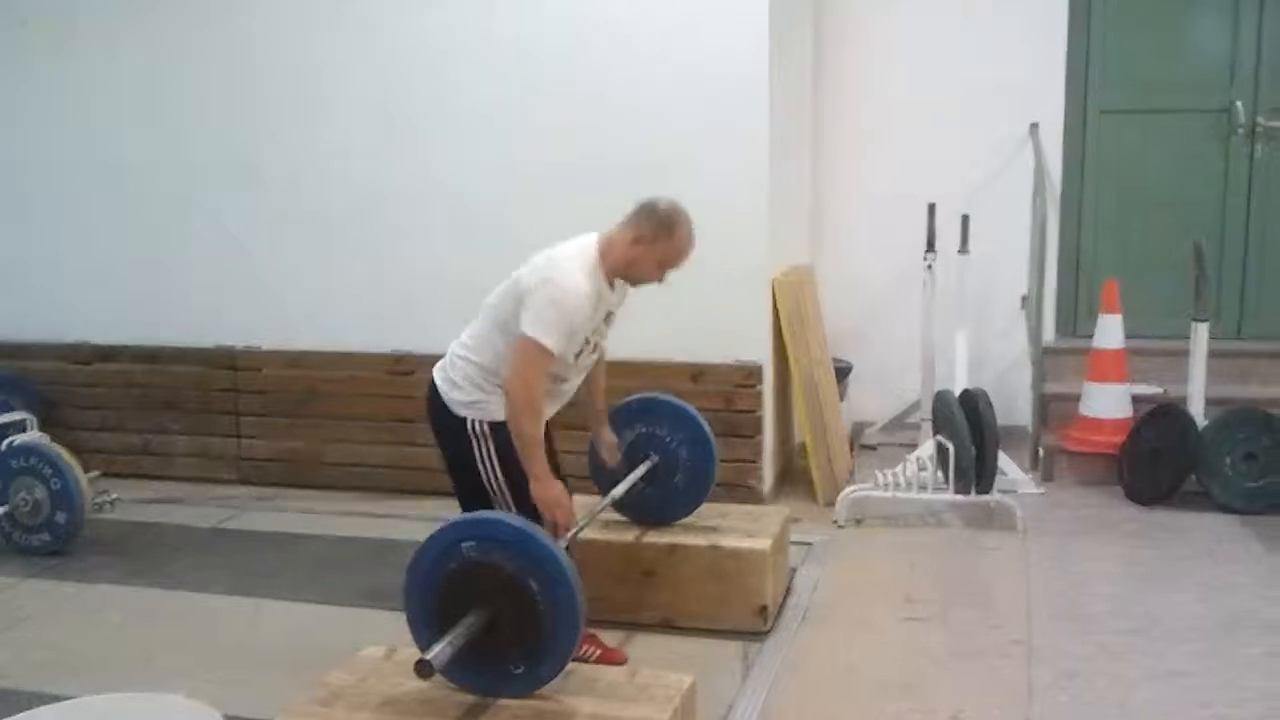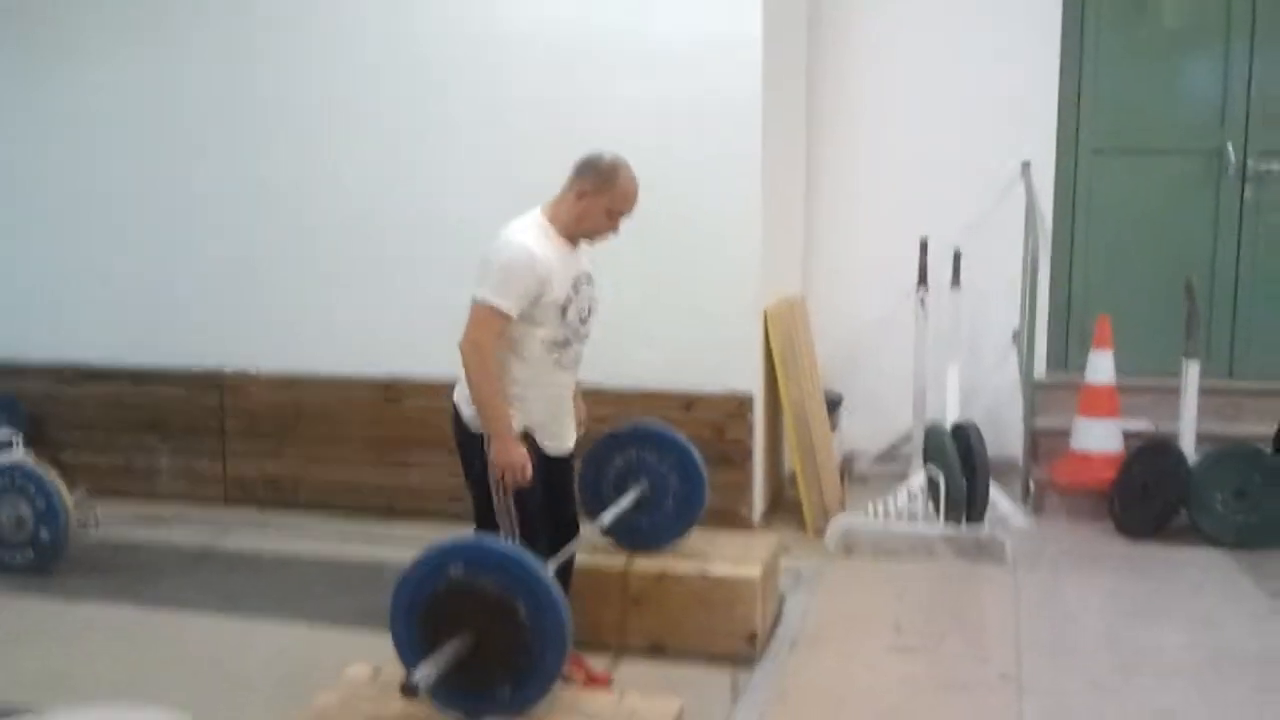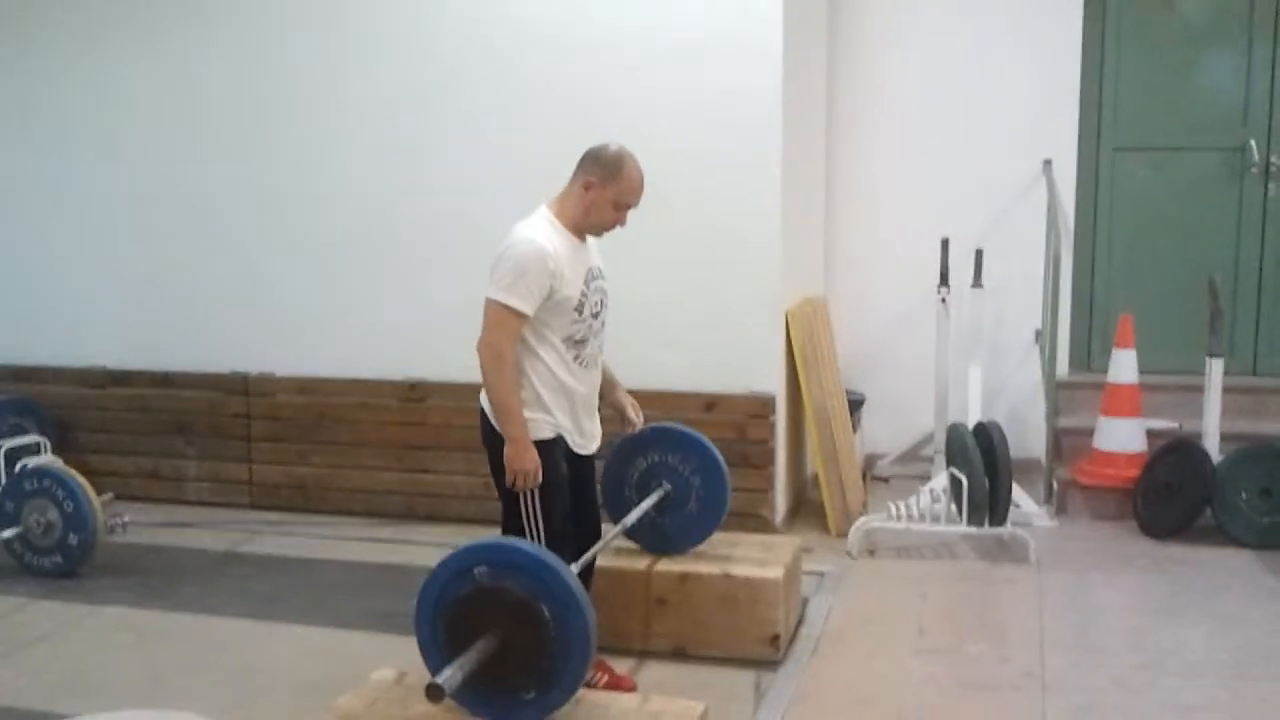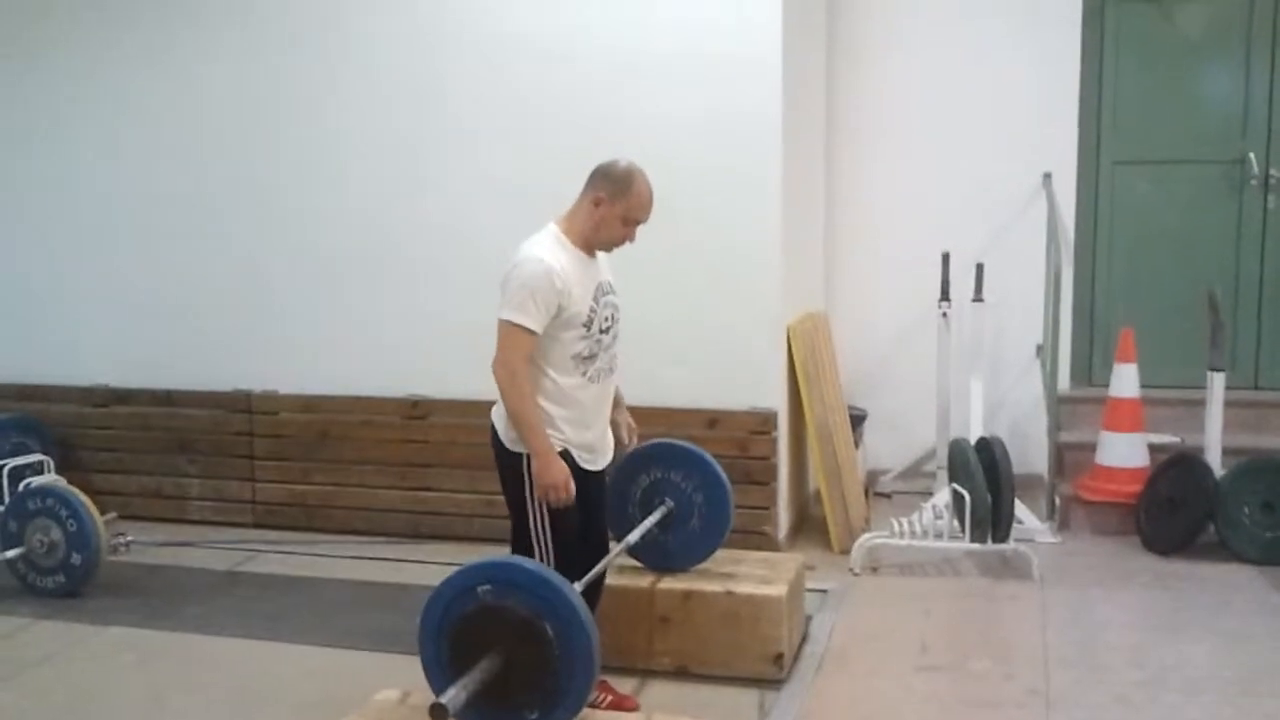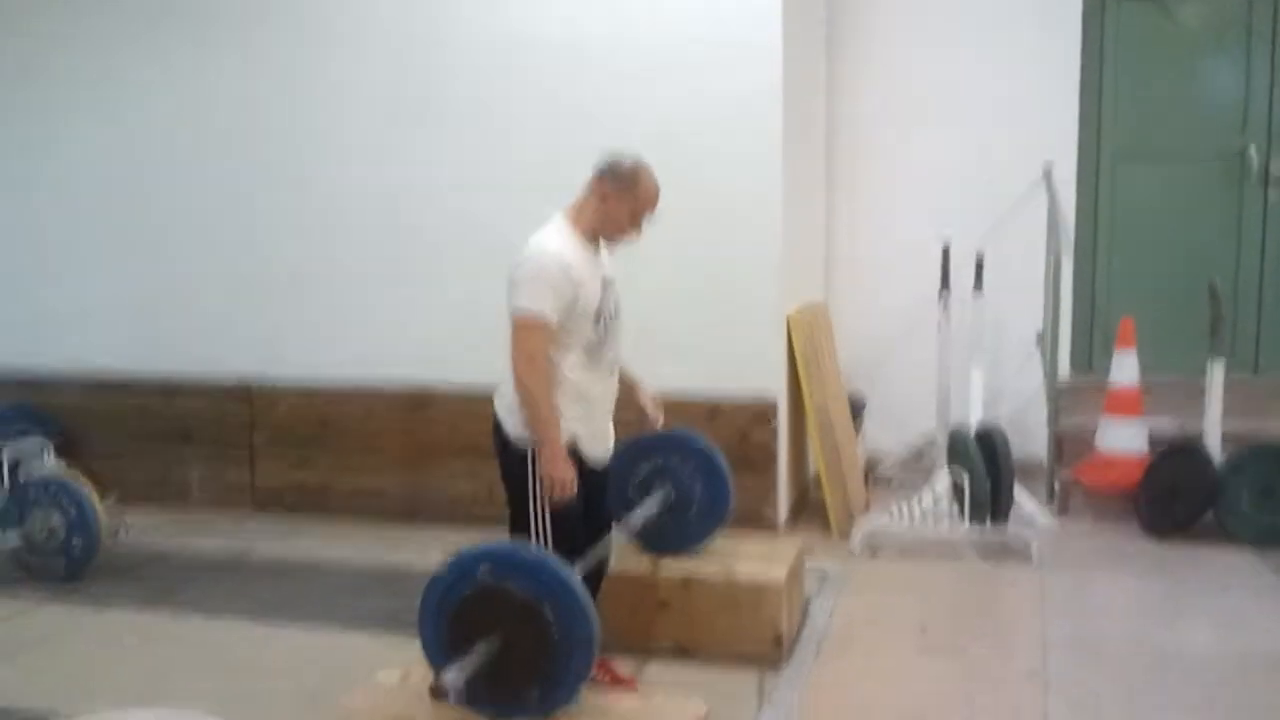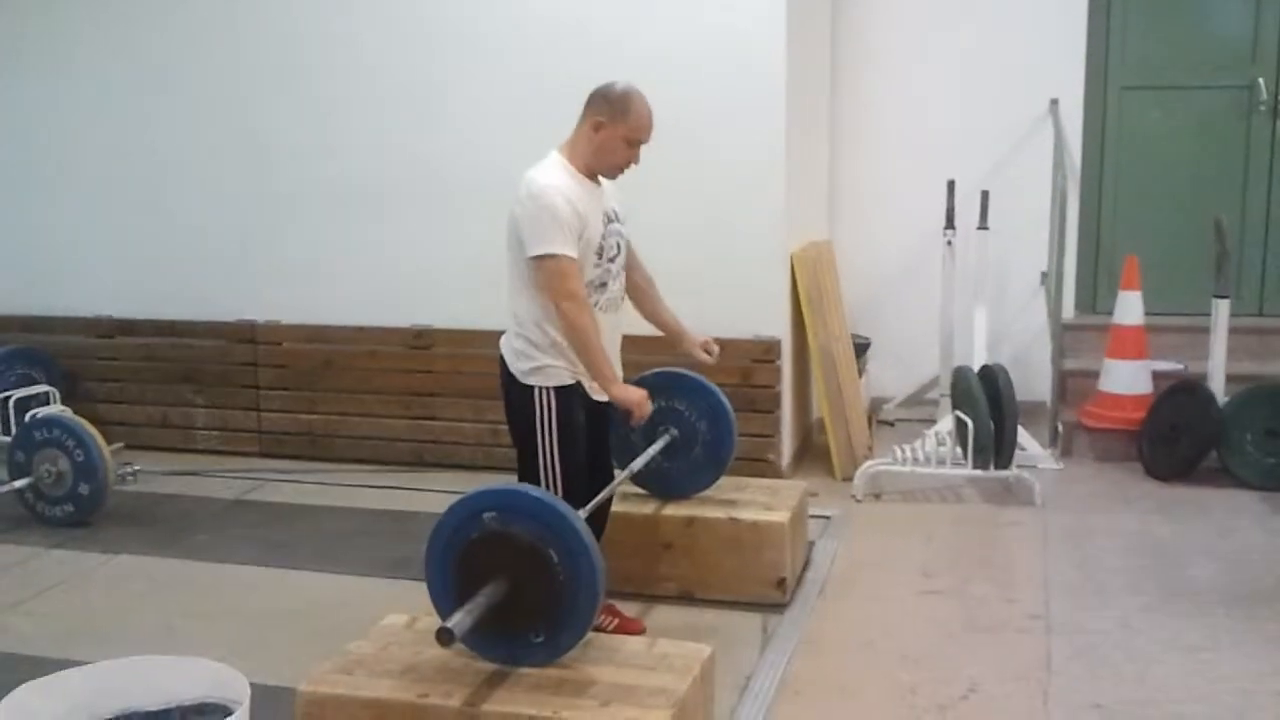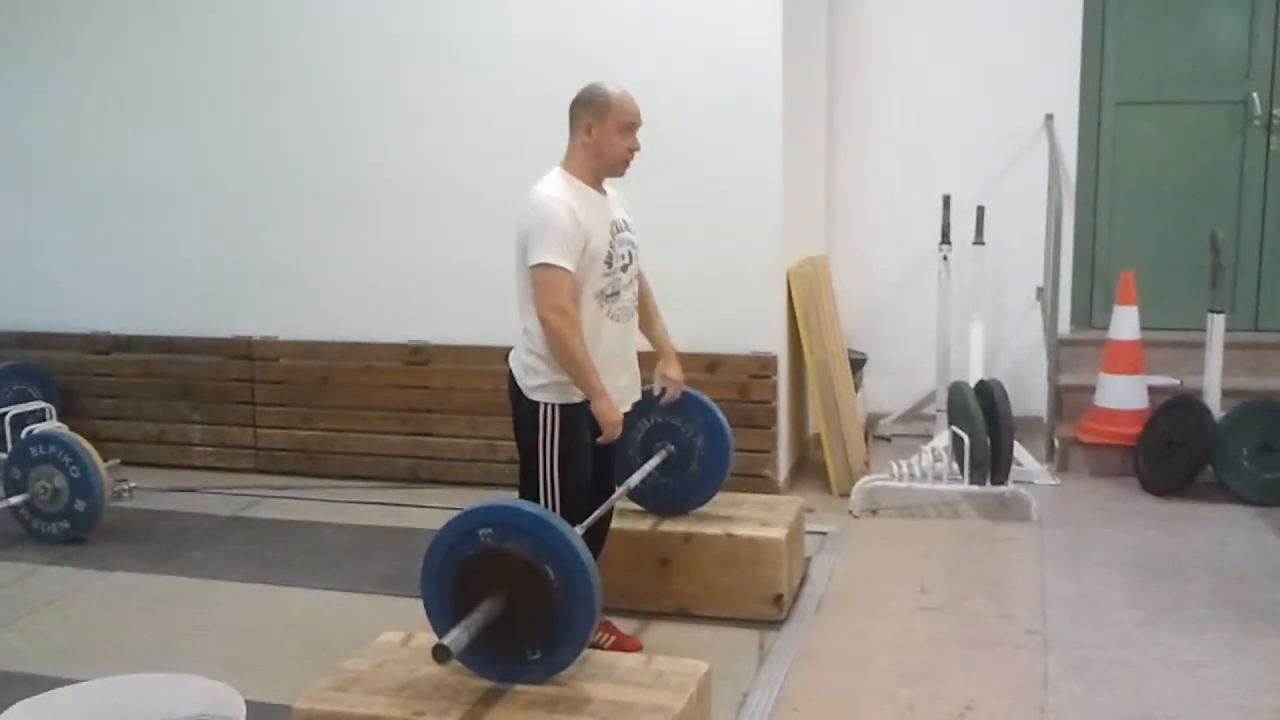
dt=0.4s
person 1, frame 1
left shoulder: (611, 274)
right shoulder: (567, 284)
left elbow: (591, 351)
right elbow: (521, 384)
left wrist: (600, 424)
right wrist: (541, 478)
left hip: (505, 401)
right hip: (471, 405)
left knee: (553, 519)
person 1, frame 2
left shoulder: (572, 248)
right shoulder: (522, 250)
right elbow: (477, 345)
left wrist: (572, 399)
right wrist: (503, 438)
left hip: (550, 427)
right hip: (501, 428)
left knee: (559, 543)
person 1, frame 3
left shoulder: (583, 245)
right shoulder: (533, 247)
right elbow: (494, 347)
left wrist: (614, 390)
right wrist: (516, 440)
left hip: (574, 428)
right hip: (532, 434)
left knee: (581, 547)
person 1, frame 4
left shoulder: (593, 259)
right shoulder: (540, 265)
right elbow: (509, 365)
left wrist: (616, 409)
right wrist: (543, 456)
left hip: (587, 445)
right hip: (540, 450)
left knee: (589, 565)
right knee: (547, 577)
person 1, frame 5
left shoulder: (593, 253)
right shoulder: (551, 256)
right elbow: (528, 360)
left wrist: (634, 389)
right wrist: (551, 452)
left hip: (587, 436)
right hip: (543, 441)
left knee: (589, 553)
person 1, frame 6
left shoulder: (596, 188)
right shoulder: (549, 192)
left elbow: (629, 272)
right elbow: (569, 301)
left wrist: (682, 334)
right wrist: (616, 386)
left hip: (585, 375)
right hip: (546, 377)
left knee: (595, 494)
right knee: (555, 504)
person 1, frame 7
left shoulder: (609, 199)
right shoulder: (554, 204)
left elbow: (634, 285)
right elbow: (554, 313)
left wrist: (666, 354)
right wrist: (598, 398)
left hip: (599, 389)
right hip: (554, 394)
left knee: (593, 511)
right knee: (553, 521)
